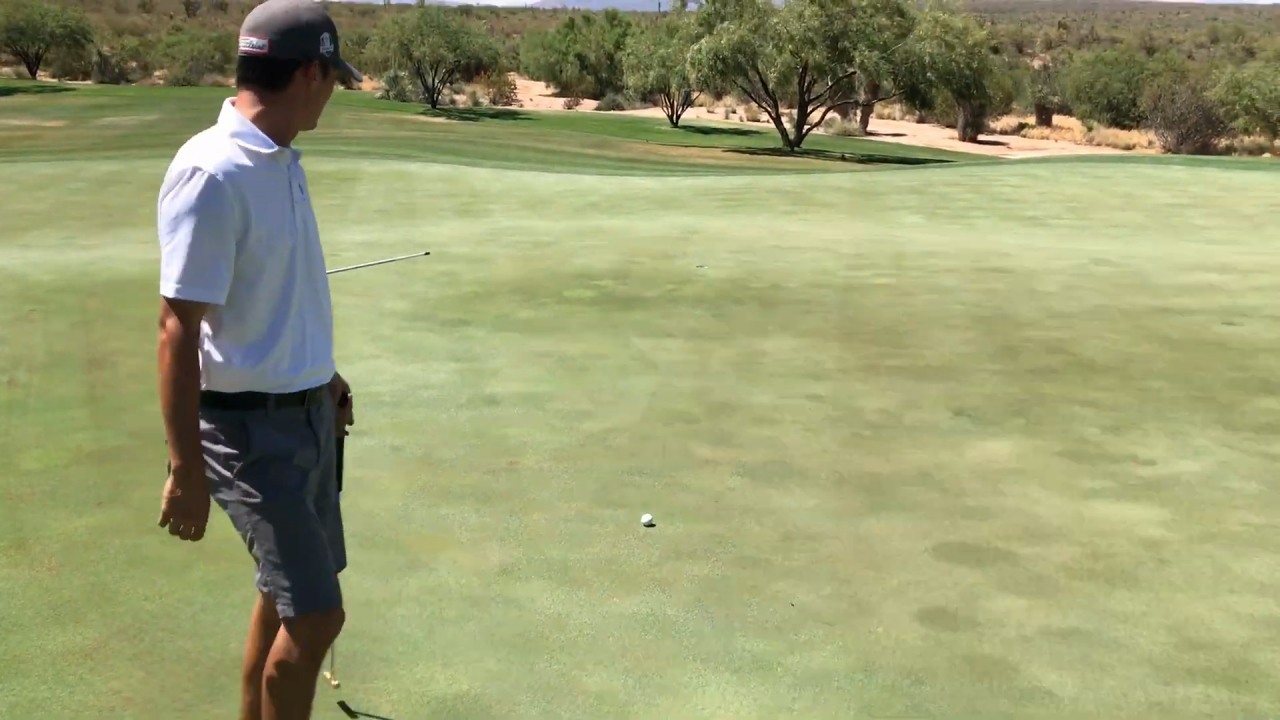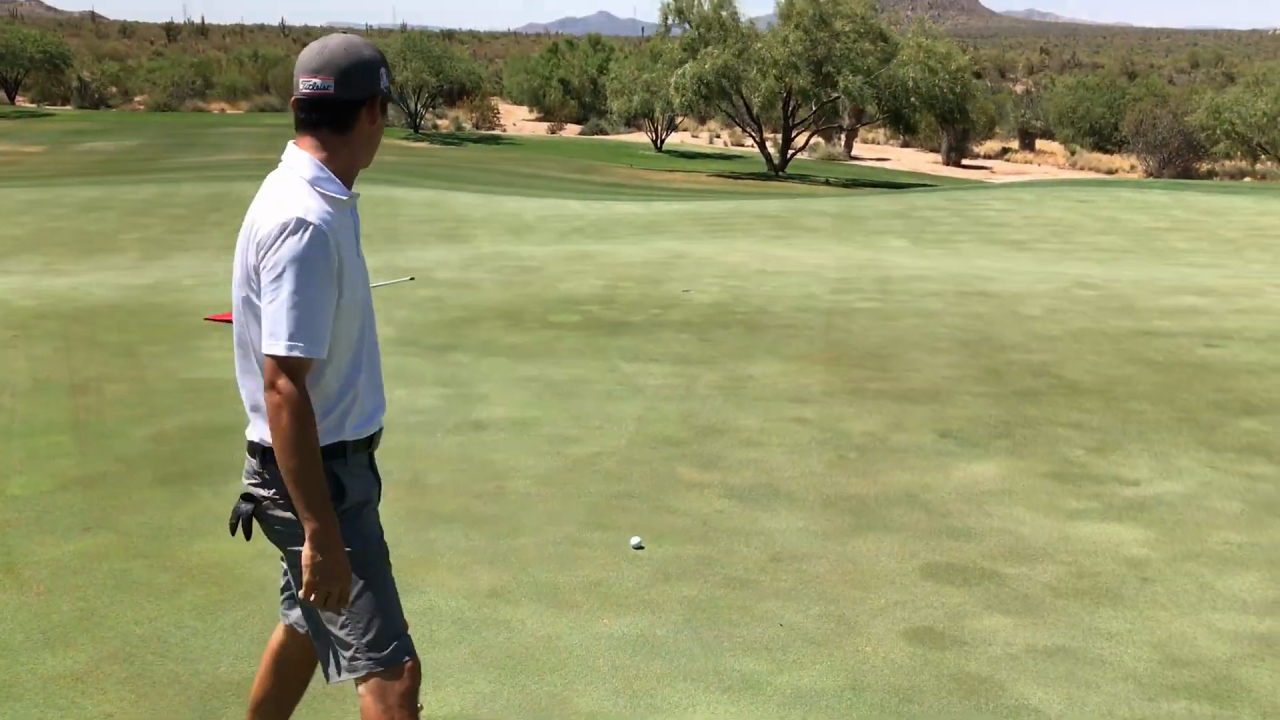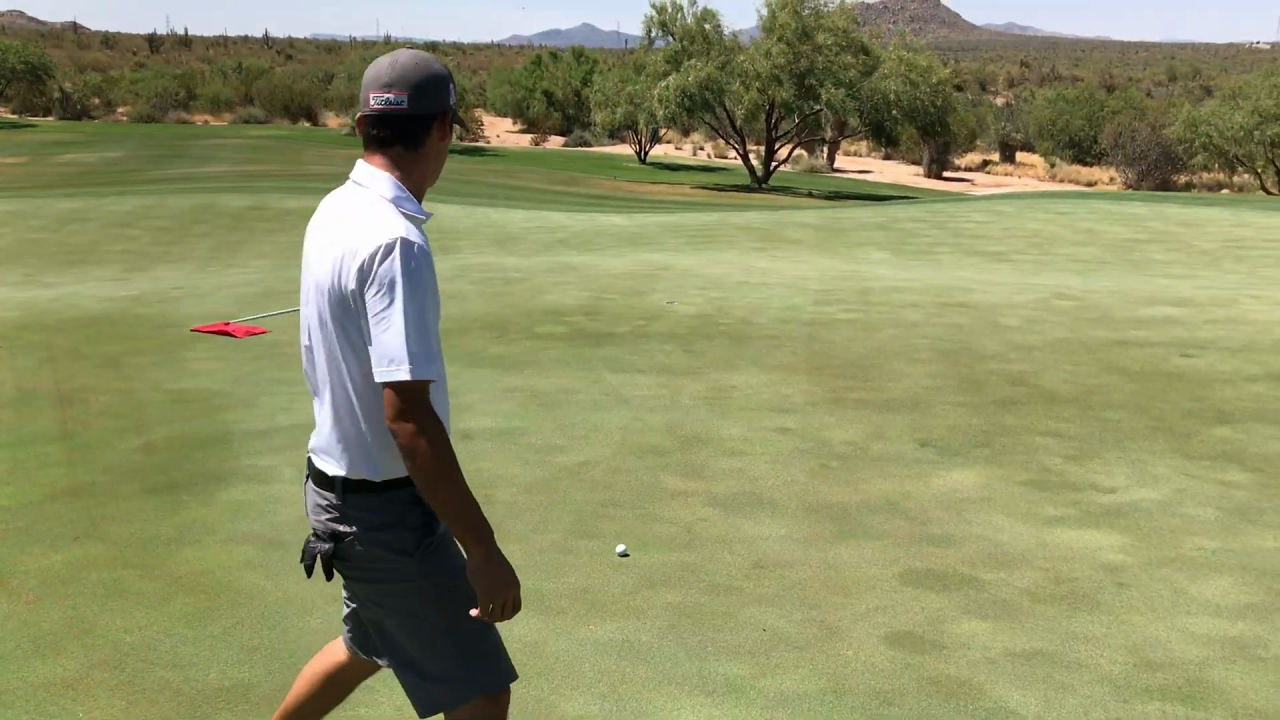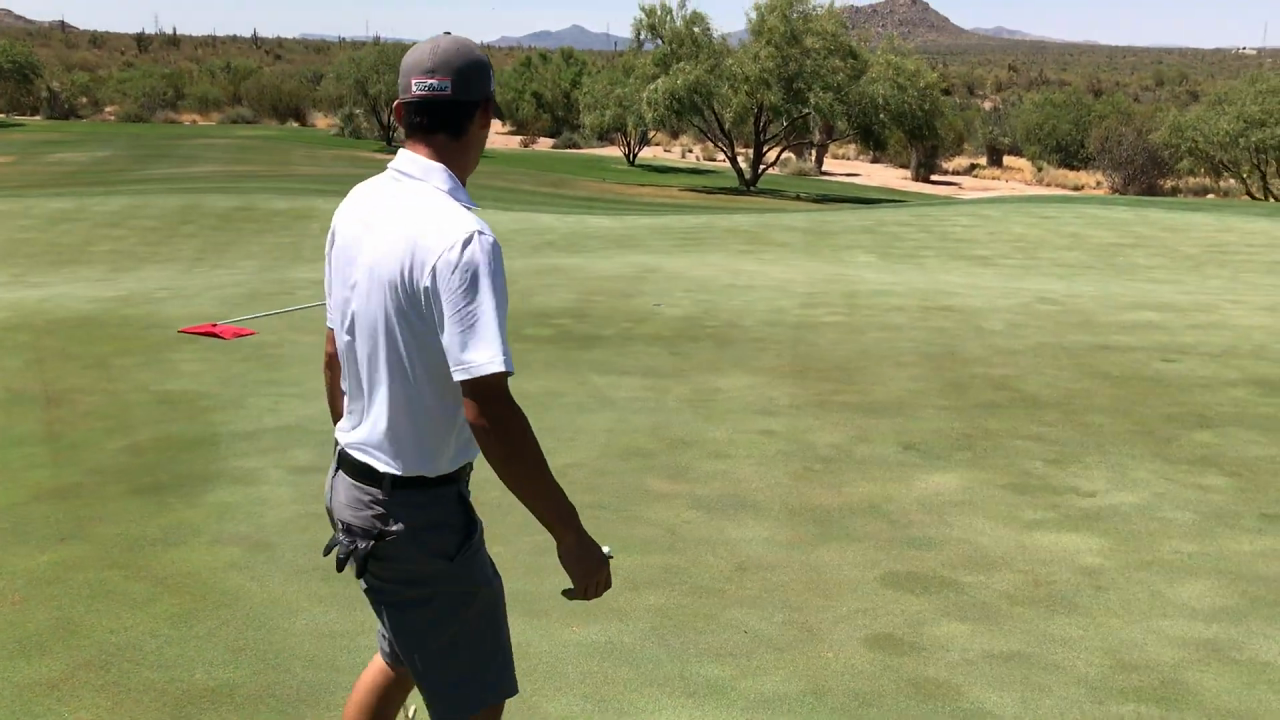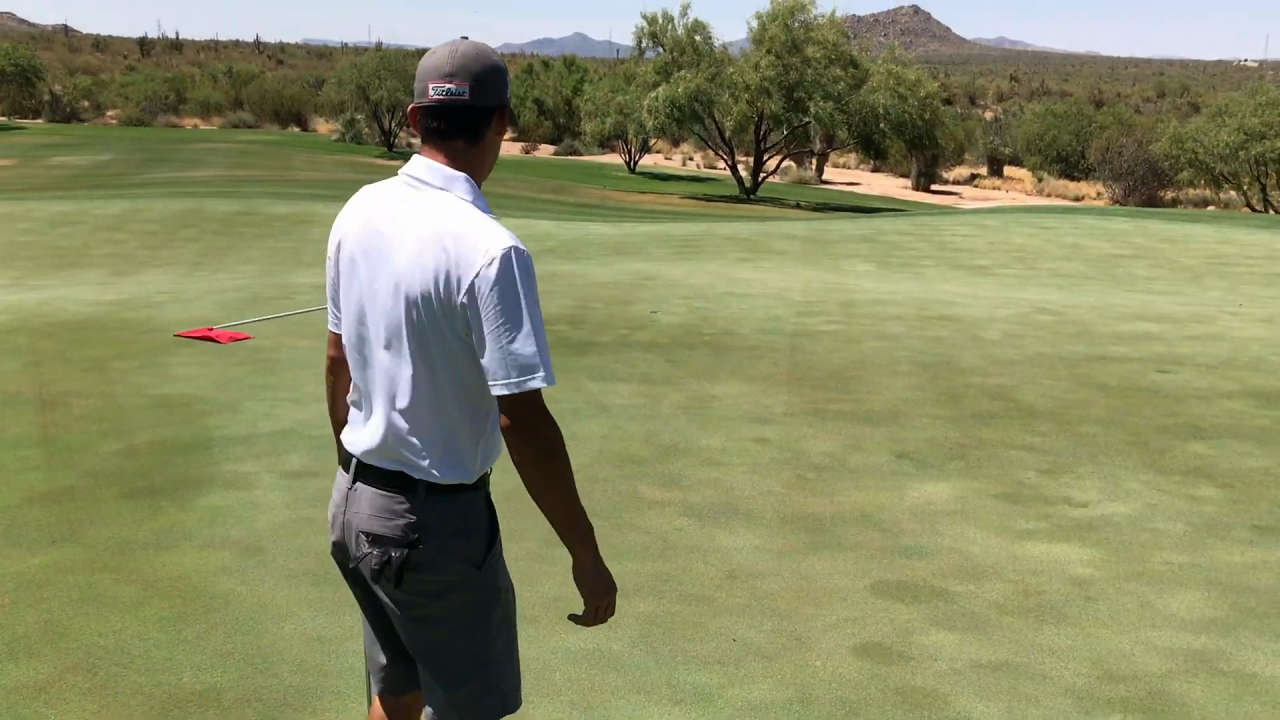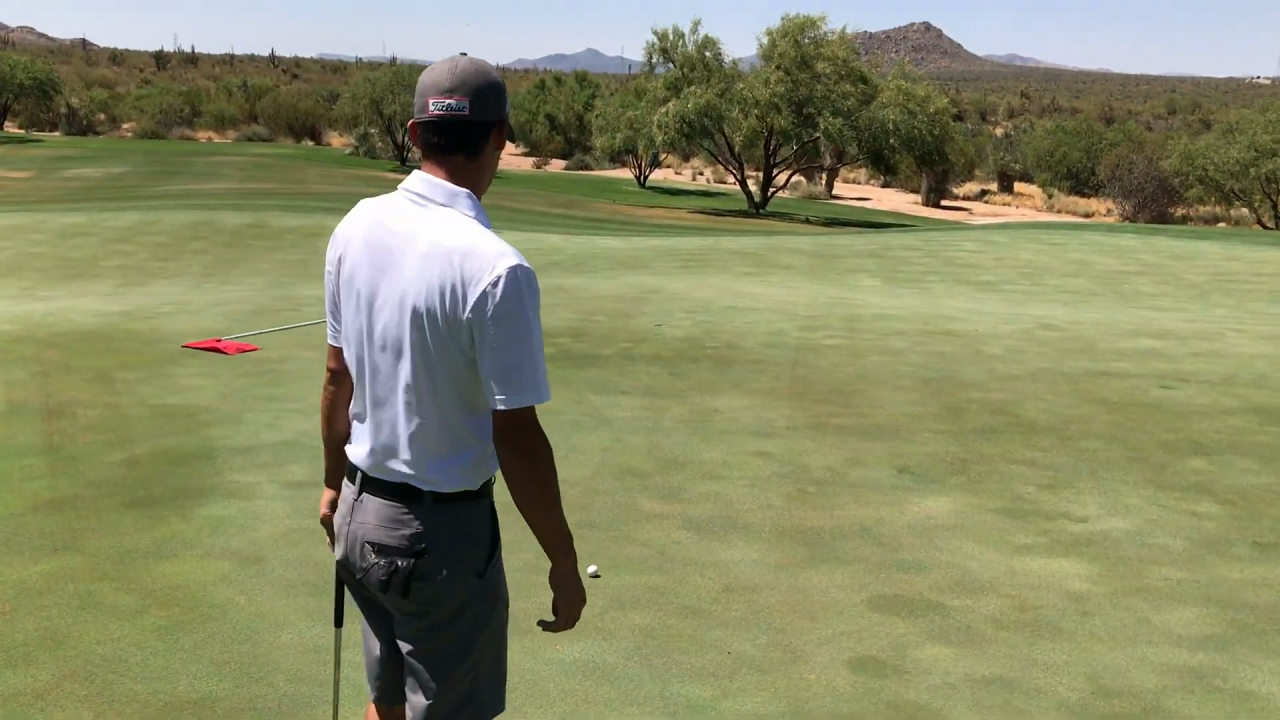
dt=0.2s
person 1, frame 1
left shoulder: (279, 162)
right shoulder: (212, 172)
right elbow: (180, 328)
left wrist: (322, 373)
right wrist: (184, 465)
left hip: (299, 412)
right hip: (249, 430)
left knee: (285, 598)
right knee: (314, 617)
person 1, frame 2
left shoulder: (302, 198)
right shoulder: (304, 221)
right elbow: (285, 387)
right wrist: (320, 531)
left hip: (329, 460)
right hip: (314, 476)
left knee: (312, 627)
person 1, frame 3
left shoulder: (338, 211)
right shoulder: (393, 242)
right elbow: (409, 416)
right wrist: (483, 551)
left hip: (342, 486)
right hip: (385, 507)
left knee: (369, 644)
person 1, frame 4
left shoulder: (357, 206)
right shoulder: (459, 238)
right elbow: (488, 410)
right wrist: (570, 535)
left hip: (350, 485)
right hip: (417, 510)
left knee: (407, 655)
person 1, frame 5
left shoulder: (357, 214)
right shoulder: (491, 251)
right elbow: (523, 424)
right wrist: (587, 557)
left hip: (359, 500)
right hip: (439, 521)
person 1, frame 6
left shoulder: (355, 228)
right shoulder: (496, 268)
left elbow: (338, 377)
right elbow: (517, 438)
right wrist: (564, 563)
left hip: (362, 512)
right hip: (443, 530)
